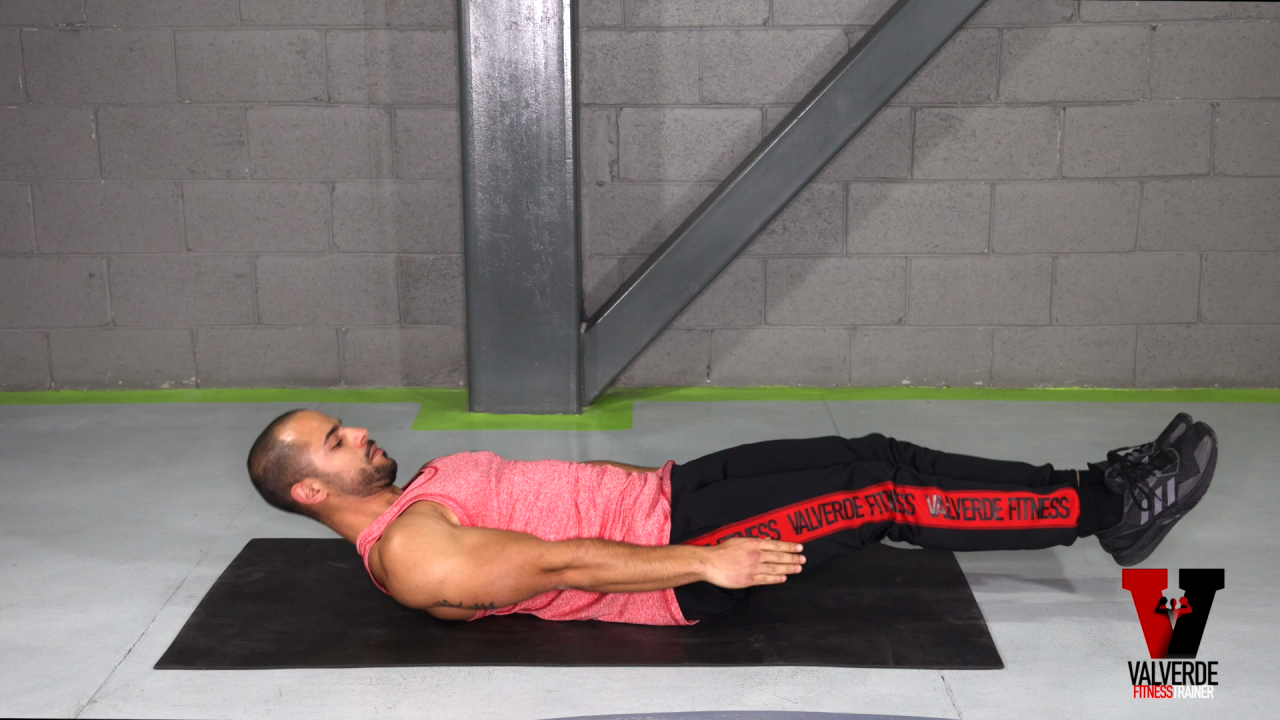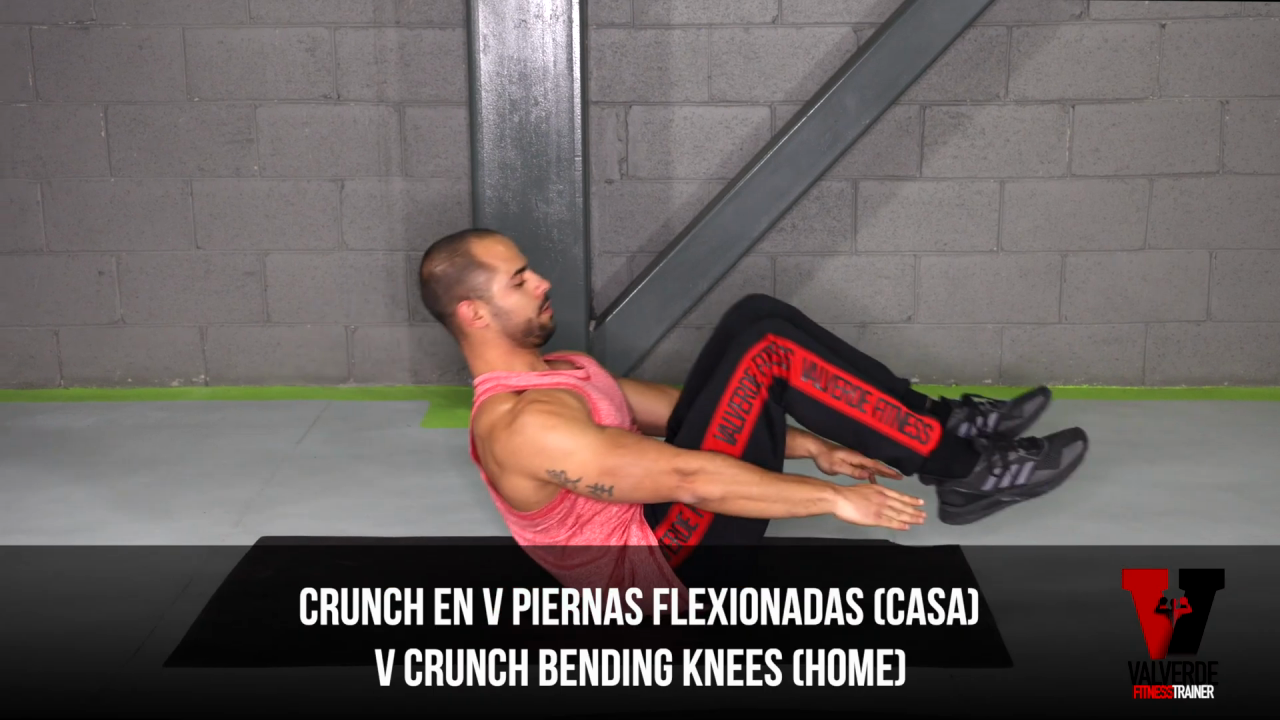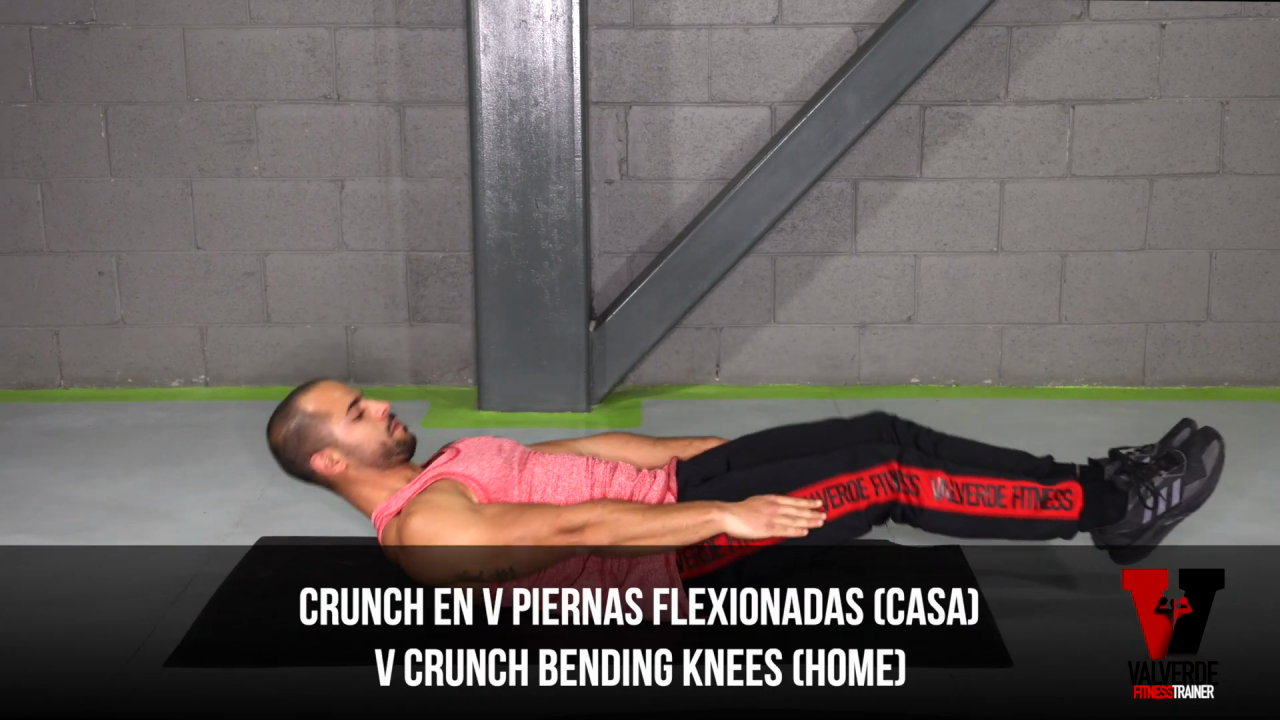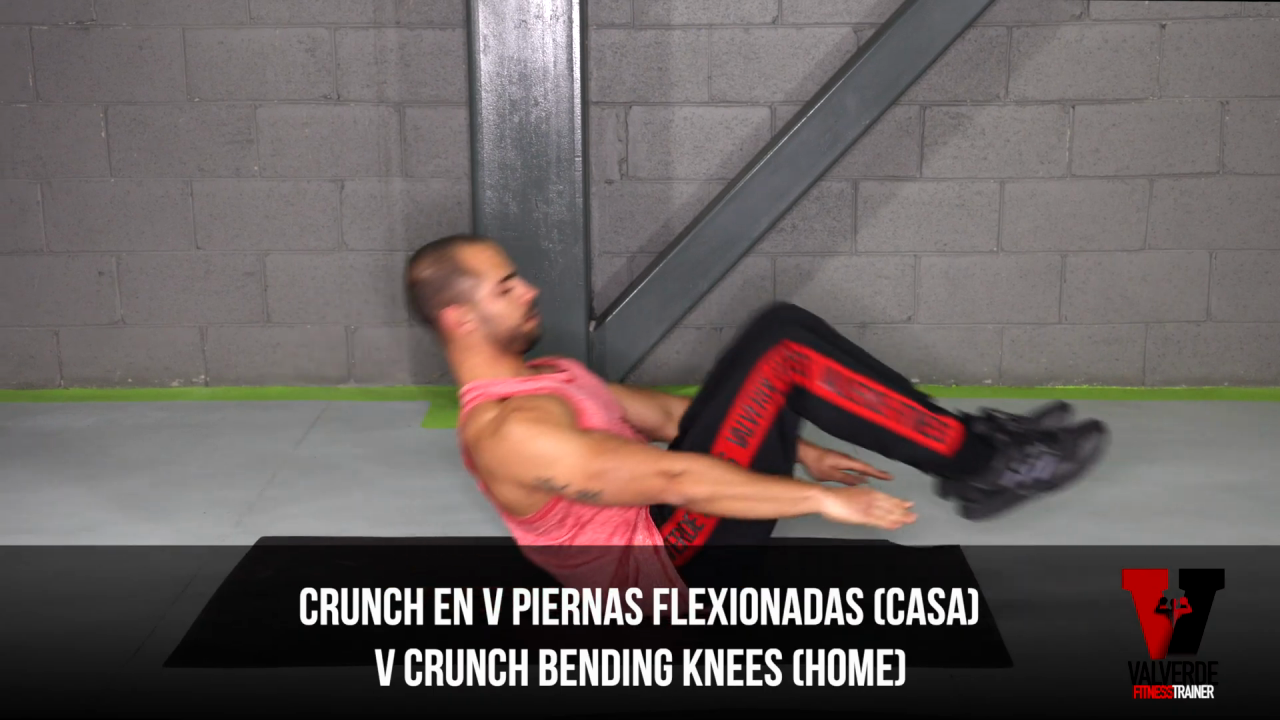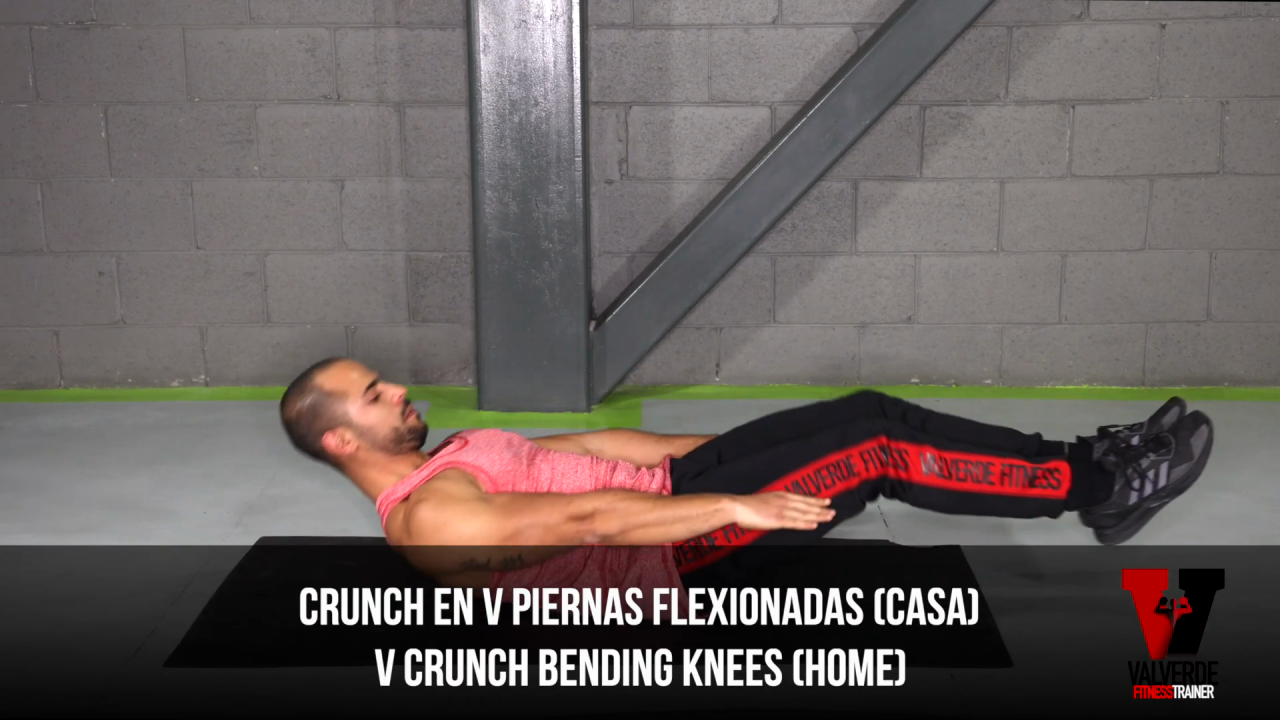
dt=1s
person 1, frame 1
left shoulder: (429, 490)
right shoulder: (406, 556)
right elbow: (556, 568)
left wrist: (676, 519)
right wrist: (705, 562)
left hip: (665, 491)
right hip: (672, 562)
left knee: (870, 457)
right knee: (878, 494)
left ankle: (1098, 487)
right ankle: (1108, 512)
person 1, frame 2
left shoulder: (543, 370)
right shoulder: (522, 428)
left elbow: (669, 408)
right elbow: (681, 475)
left wrist: (804, 439)
right wrist: (833, 497)
left hip: (667, 522)
right hip: (668, 563)
left knee: (760, 322)
right knee: (768, 345)
left ankle: (951, 430)
right ankle: (960, 469)
person 1, frame 3
left shoulder: (444, 471)
right shoulder: (422, 532)
left elbow: (586, 449)
right elbow: (576, 533)
left wrist: (708, 449)
right wrist: (724, 517)
left hip: (675, 483)
right hip: (675, 549)
left knee: (877, 432)
right knee: (886, 479)
left ankle: (1101, 488)
right ankle: (1114, 508)
person 1, frame 4
left shoulder: (531, 378)
right shoulder: (510, 434)
left elbow: (658, 416)
right elbow: (673, 479)
left wrist: (808, 453)
right wrist: (821, 499)
left hip: (672, 529)
right hip: (671, 563)
left knee: (781, 333)
right knee: (783, 351)
left ankle: (971, 449)
right ankle: (977, 464)
person 1, frame 5
left shoulder: (446, 462)
right shoulder: (431, 521)
left elbow: (586, 444)
right elbow: (585, 521)
left wrist: (708, 450)
right wrist: (735, 504)
left hip: (671, 482)
right hip: (673, 553)
left knee: (866, 411)
right knee: (874, 453)
left ankle: (1084, 465)
right ankle: (1097, 491)
